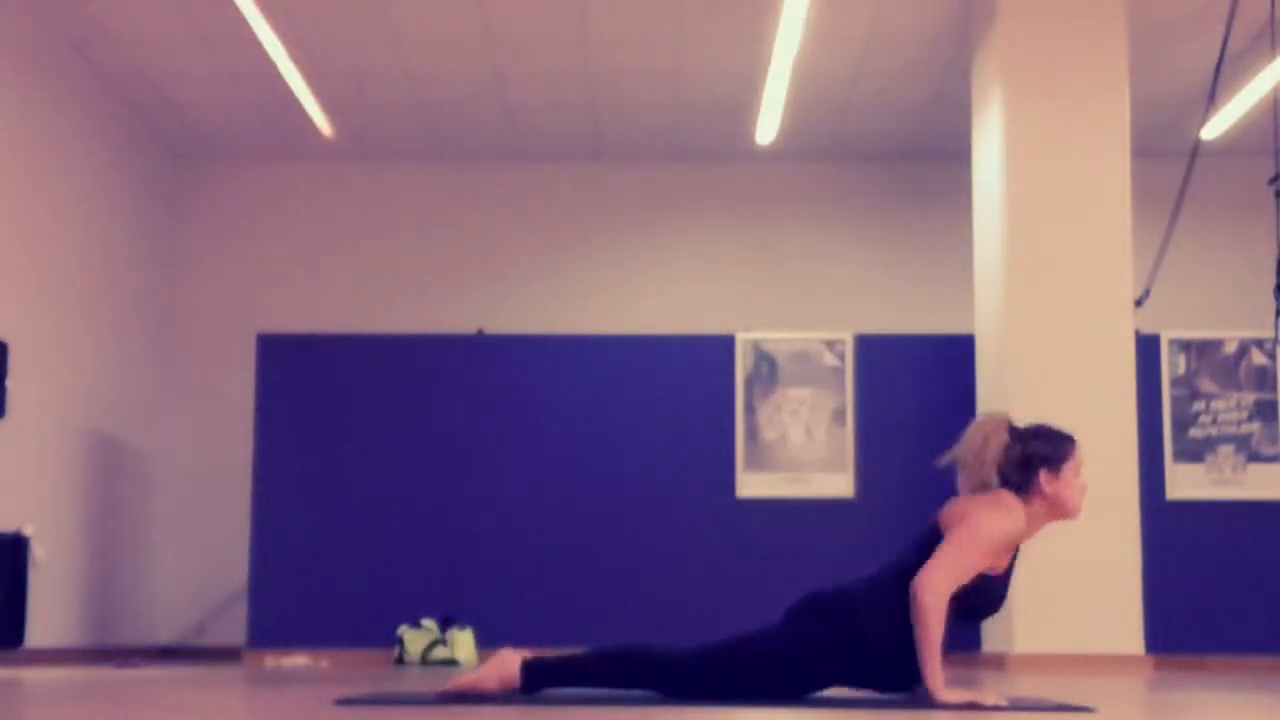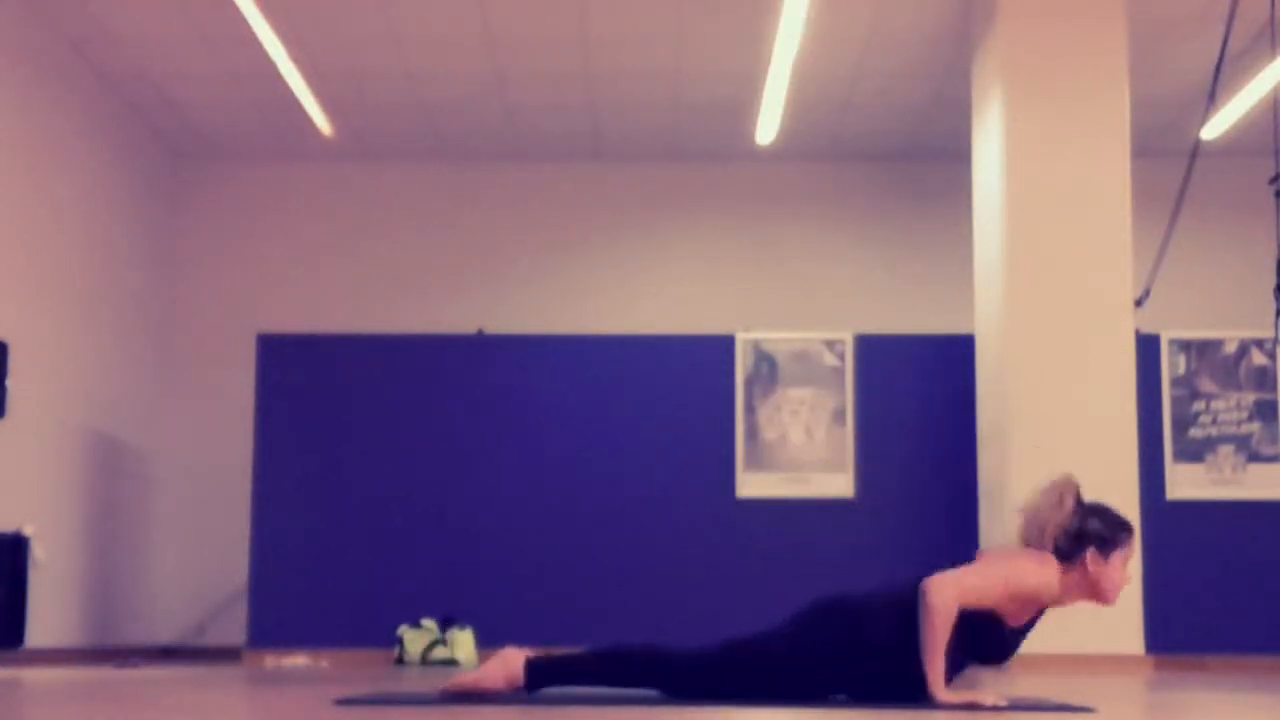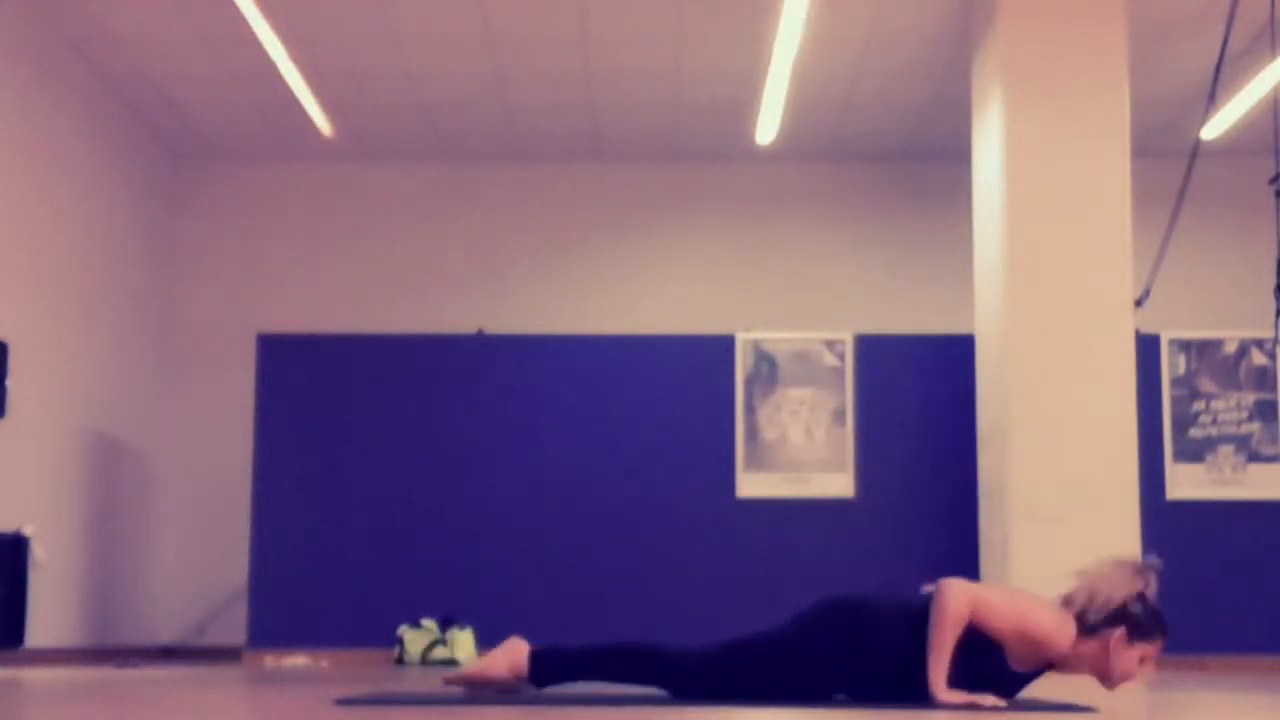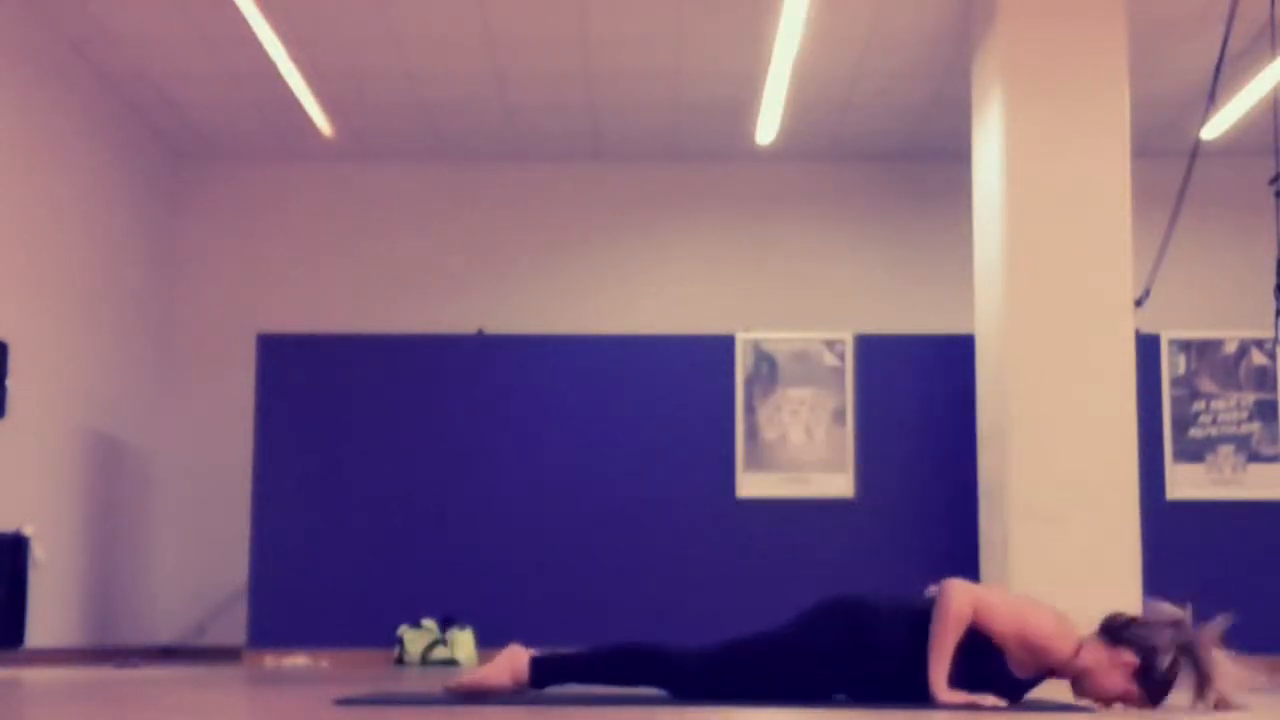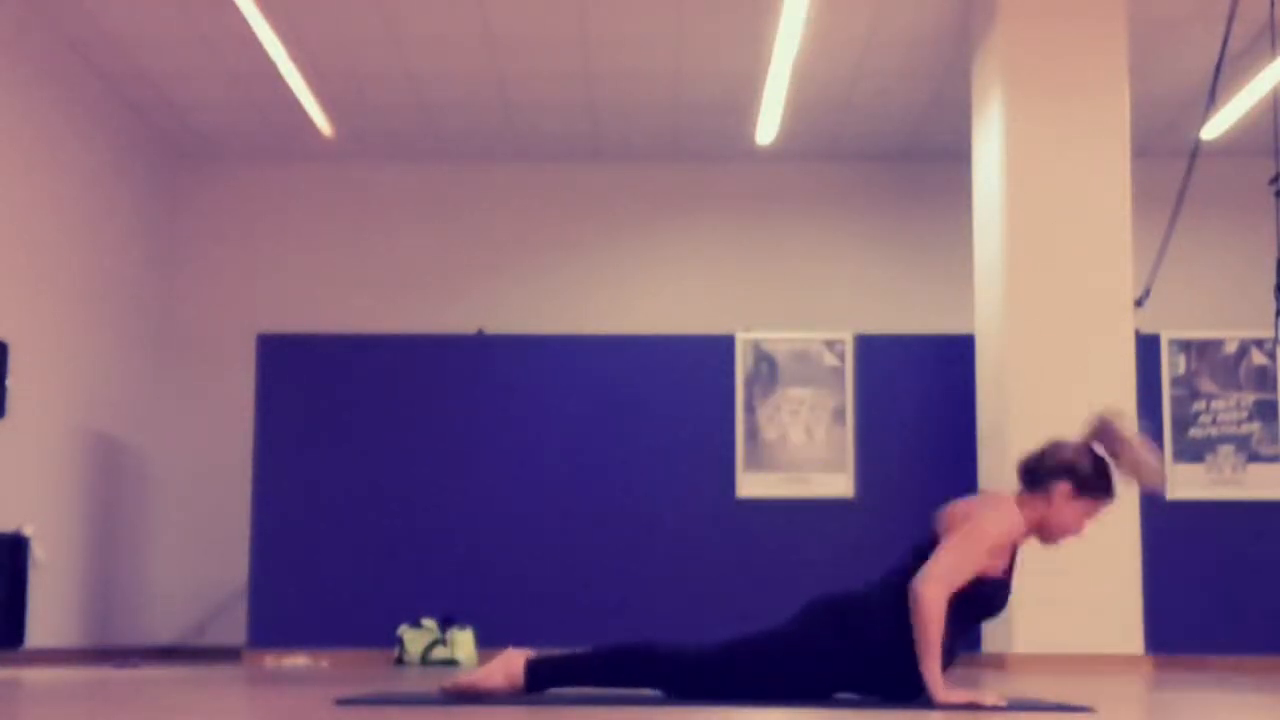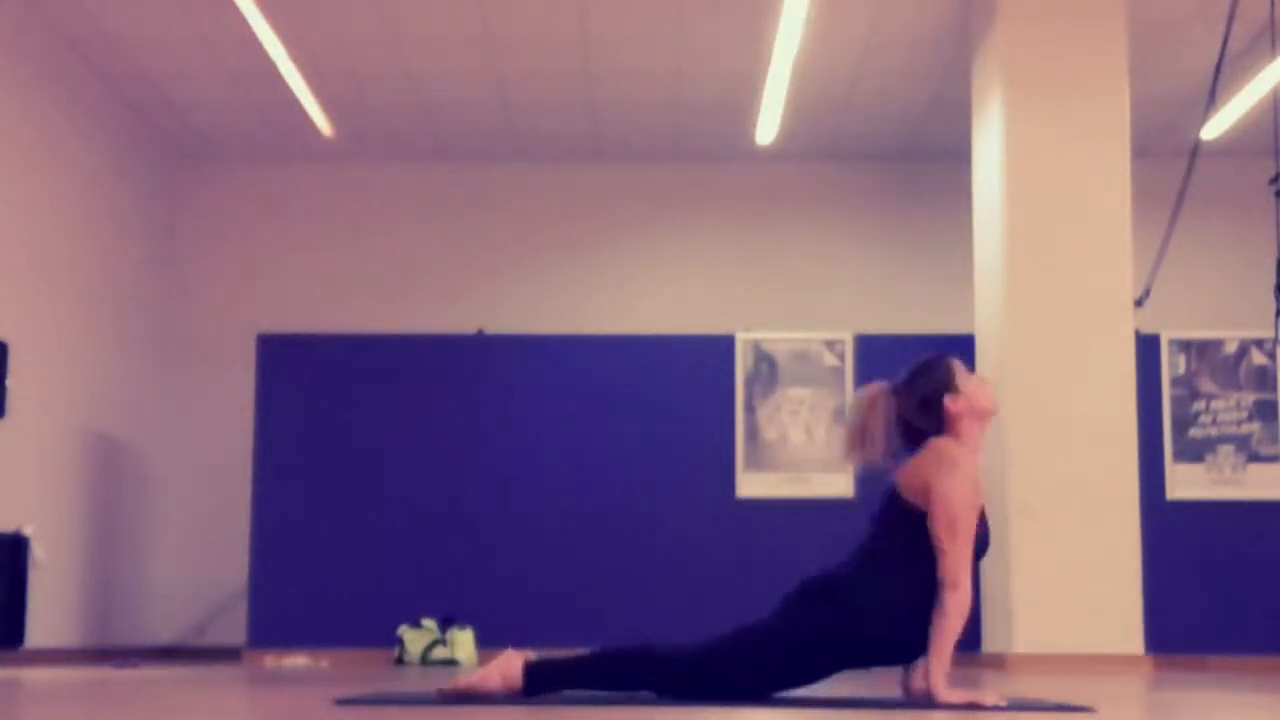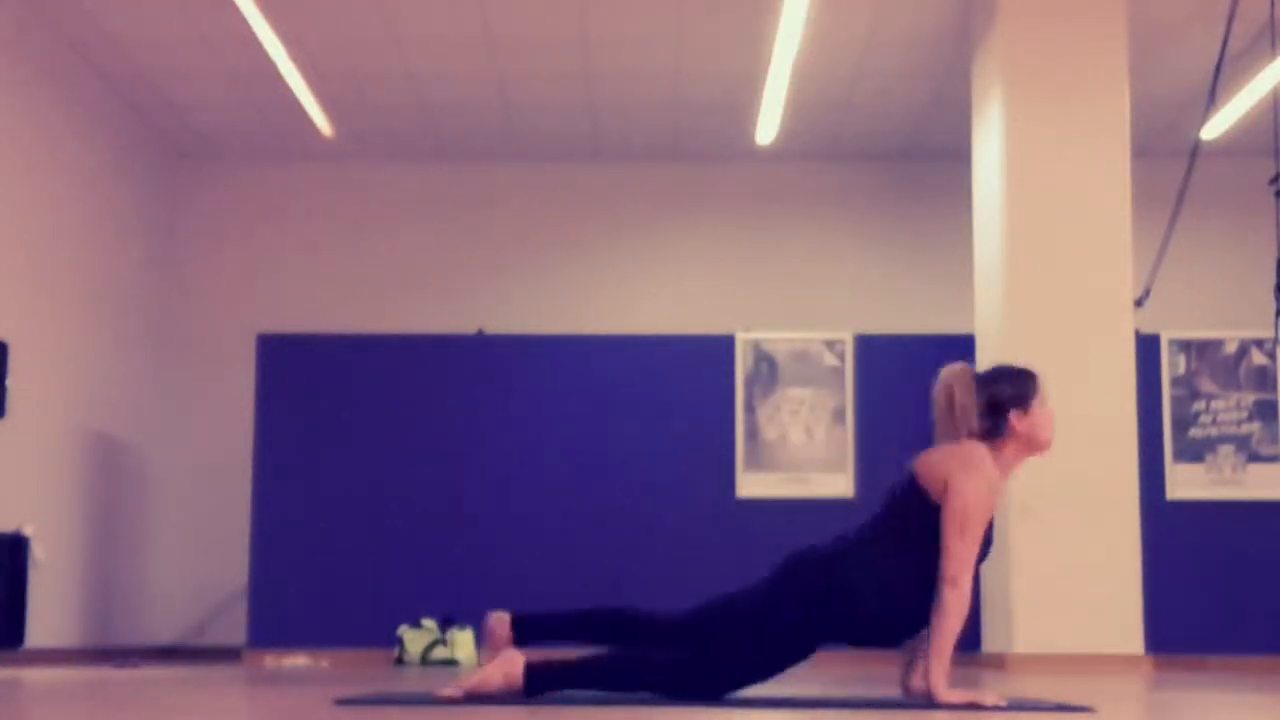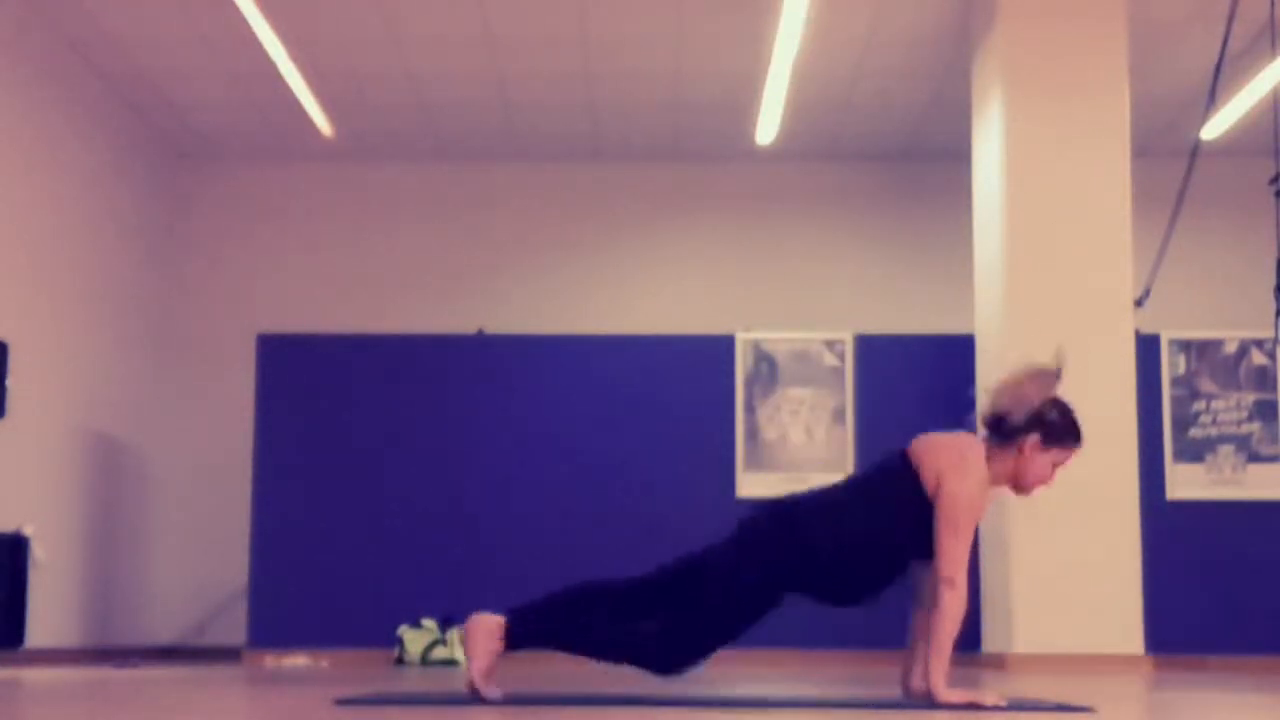
dt=0.1s
person 1, frame 1
left shoulder: (993, 512)
right shoulder: (1001, 518)
right elbow: (930, 588)
left wrist: (936, 675)
right wrist: (935, 682)
left hip: (840, 641)
right hip: (830, 641)
left knee: (681, 672)
right knee: (678, 676)
left ankle: (529, 667)
right ankle: (523, 672)
person 1, frame 2
left shoulder: (1033, 570)
right shoulder: (1039, 573)
right elbow: (935, 589)
left wrist: (941, 680)
right wrist: (937, 684)
left hip: (848, 644)
right hip: (841, 647)
left knee: (684, 671)
right knee: (684, 675)
left ankle: (535, 666)
right ankle: (526, 668)
person 1, frame 3
left shoulder: (1044, 630)
right shoulder: (1042, 630)
left elbow: (950, 596)
right elbow: (950, 595)
left wrist: (940, 681)
right wrist: (936, 685)
left hip: (845, 653)
right hip: (838, 650)
left knee: (682, 670)
right knee: (685, 674)
left ankle: (530, 660)
right ankle: (526, 662)
person 1, frame 4
left shoulder: (1060, 642)
right shoulder: (1054, 641)
left elbow: (948, 593)
right elbow: (960, 593)
right wrist: (936, 685)
left hip: (862, 646)
right hip: (848, 646)
left knee: (690, 670)
right knee: (690, 672)
left ankle: (531, 662)
right ankle: (532, 667)
person 1, frame 5
left shoulder: (987, 513)
right shoulder: (996, 525)
right elbow: (926, 590)
left wrist: (933, 675)
right wrist: (933, 682)
left hip: (847, 638)
right hip: (839, 641)
left knee: (687, 670)
right knee: (688, 675)
left ankle: (534, 668)
right ankle: (528, 672)
person 1, frame 6
left shoulder: (937, 465)
right shoulder: (956, 467)
left elbow: (938, 585)
right elbow: (956, 587)
left wrist: (922, 668)
right wrist: (938, 680)
left hip: (828, 618)
right hip: (829, 624)
left knee: (679, 666)
right knee: (684, 672)
left ankle: (527, 663)
right ankle: (523, 674)
person 1, frame 7
left shoulder: (956, 461)
right shoulder: (974, 466)
left elbow: (926, 584)
right elbow: (955, 585)
left wrist: (917, 669)
right wrist: (938, 683)
left hip: (823, 591)
right hip: (825, 594)
left knee: (669, 636)
right knee: (684, 671)
left ankle: (514, 628)
right ankle: (524, 673)
person 1, frame 8
left shoulder: (958, 456)
right shoulder: (968, 463)
left elbow: (930, 578)
right elbow: (949, 582)
left wrist: (916, 669)
right wrist: (939, 683)
left hip: (804, 547)
right hip: (789, 546)
left knee: (640, 599)
right knee: (664, 648)
left ankle: (503, 625)
right ankle: (499, 632)
